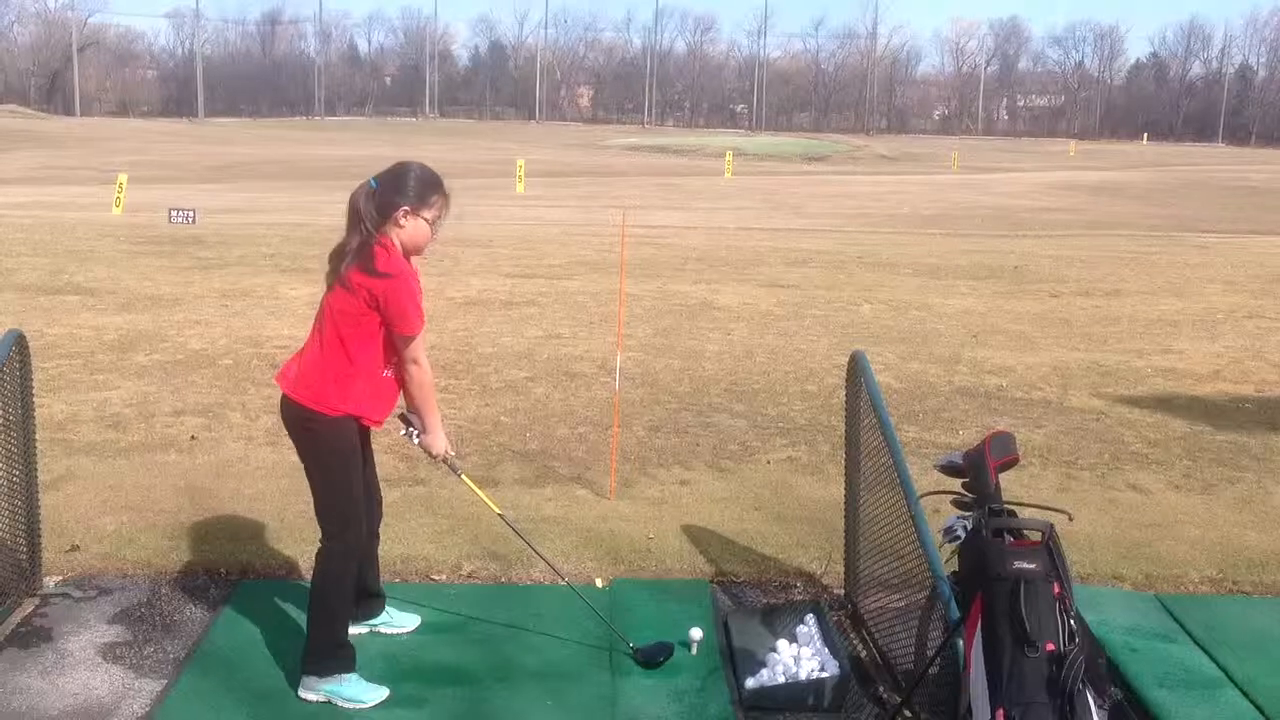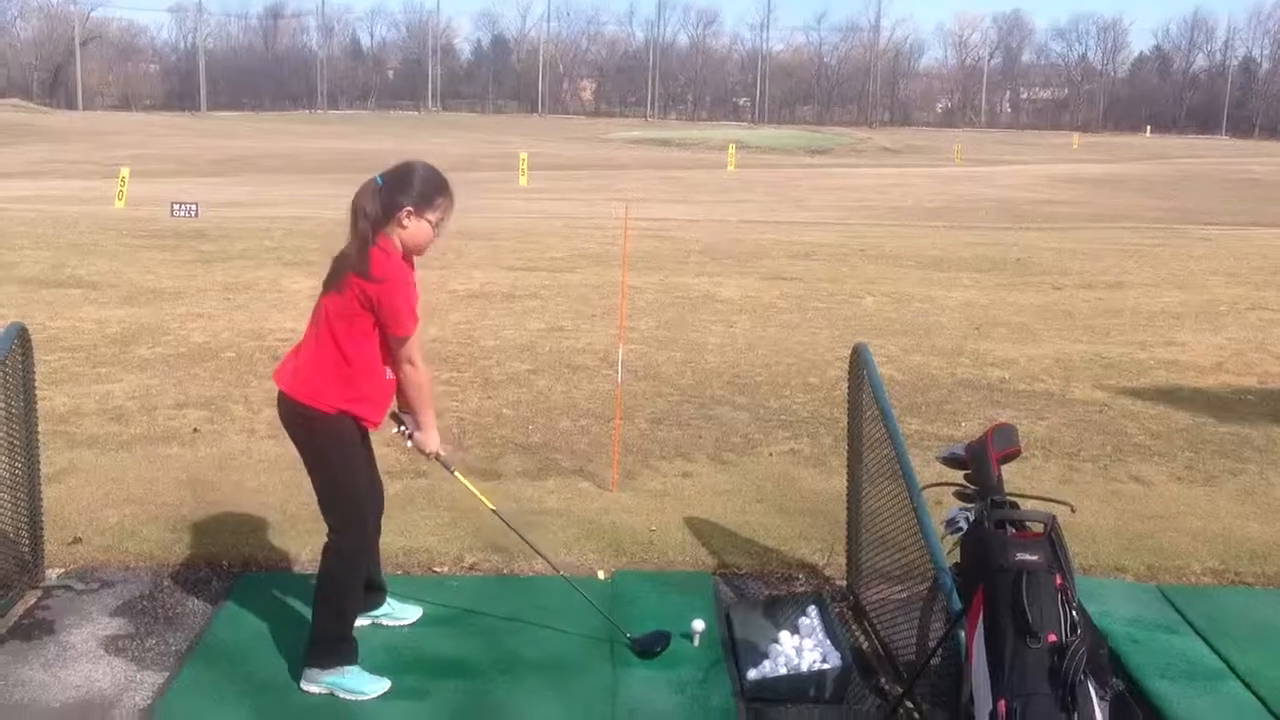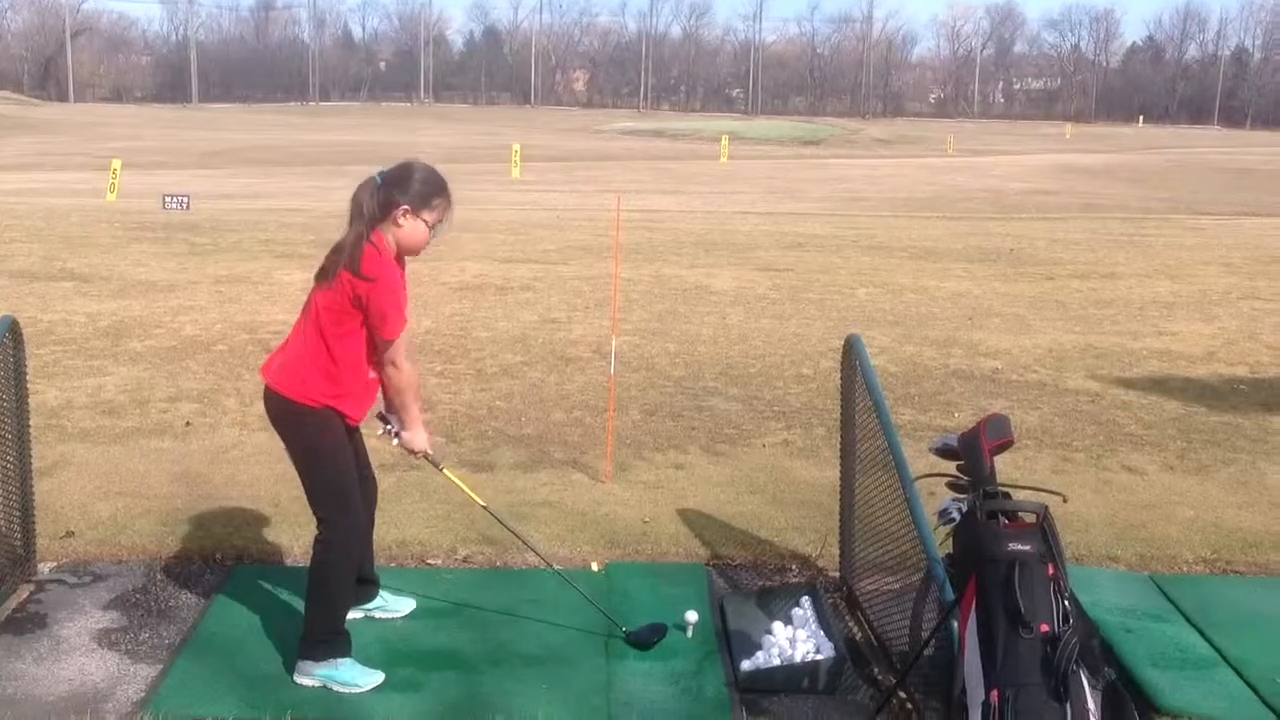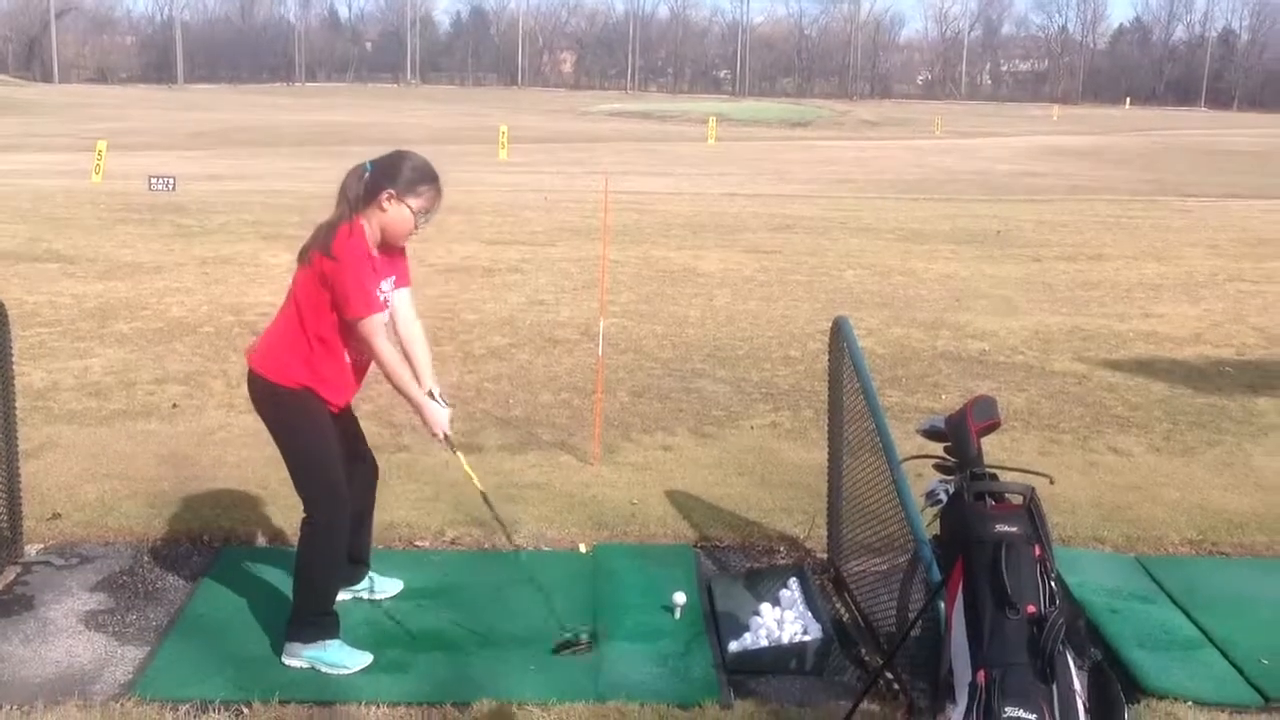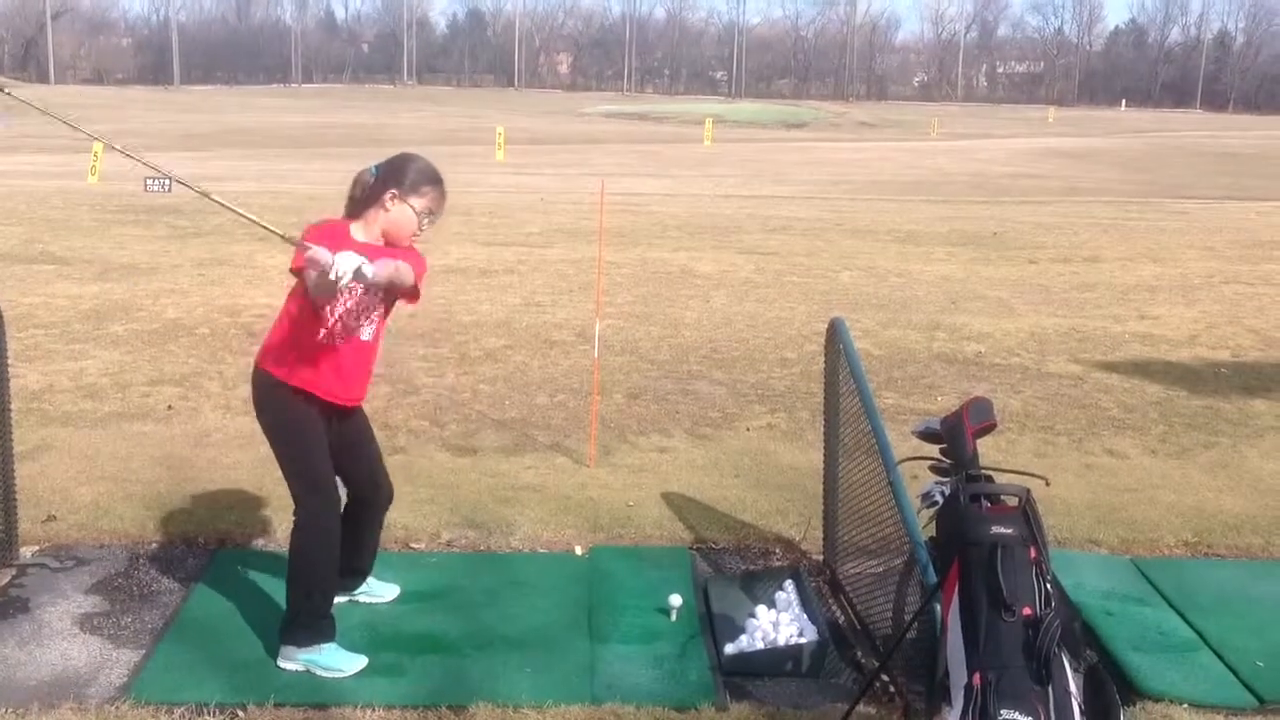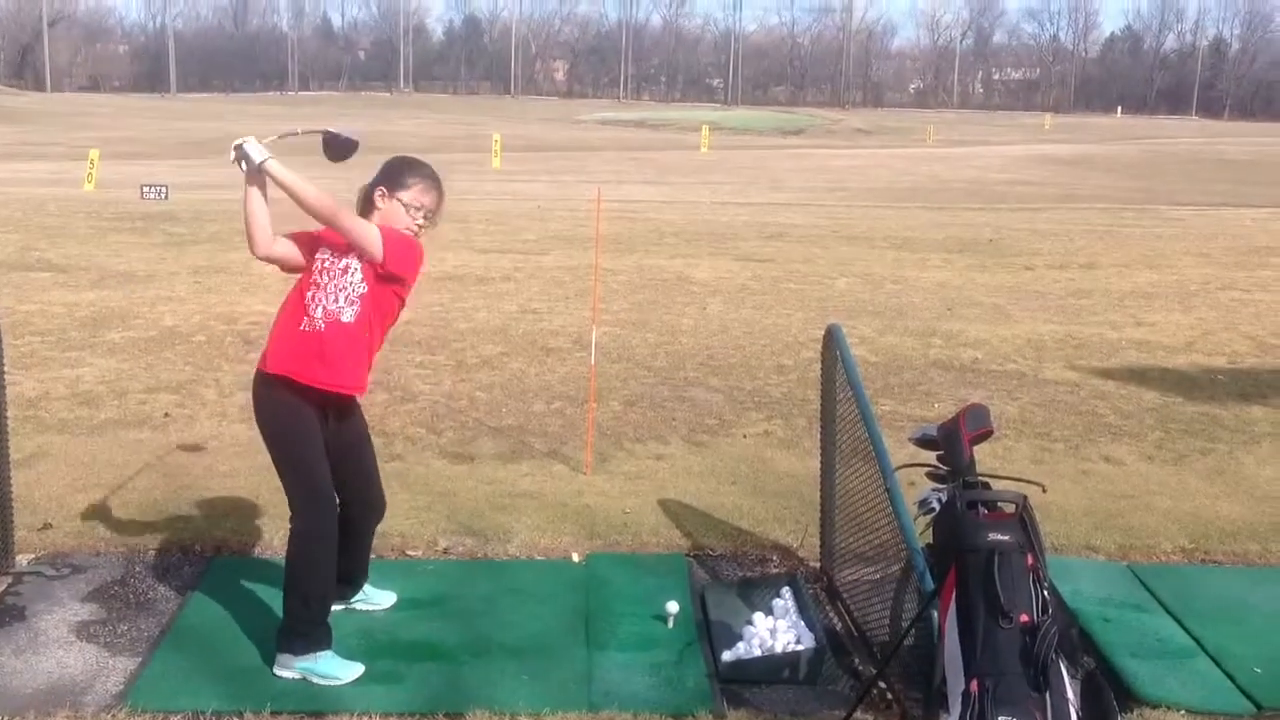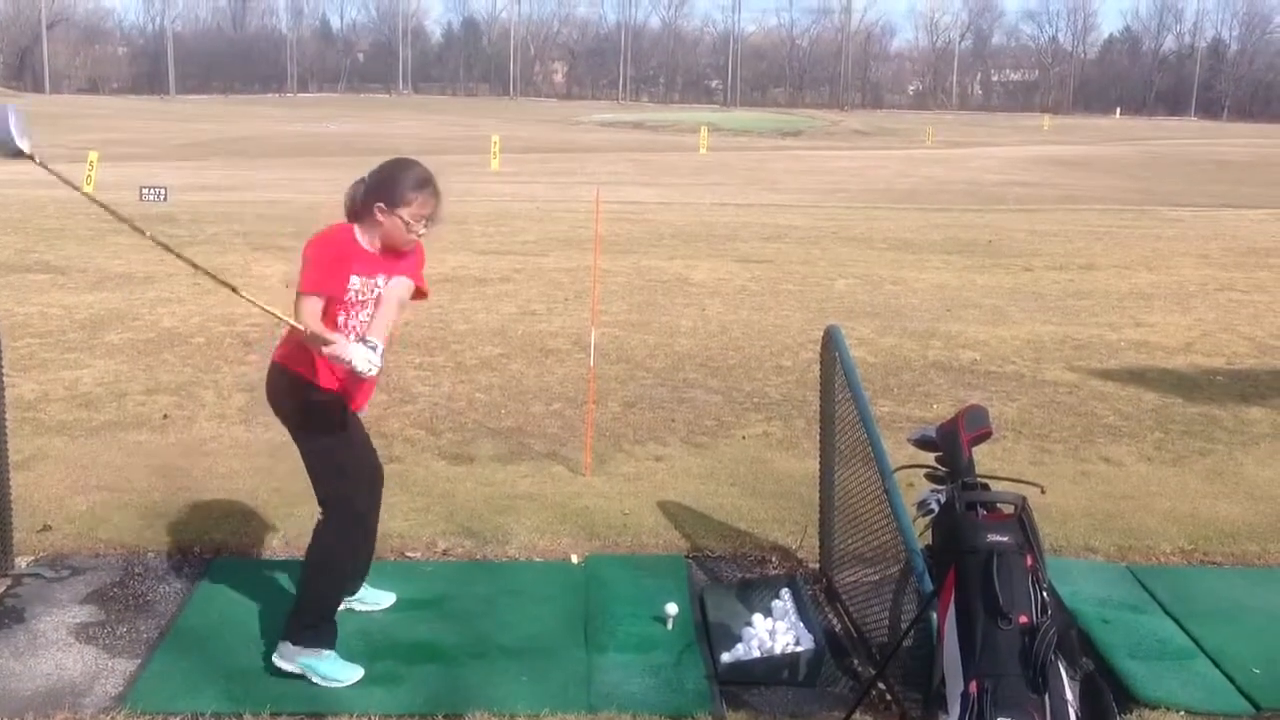
dt=0.3s
person 1, frame 1
left shoulder: (371, 256)
right shoulder: (391, 272)
left elbow: (389, 354)
right elbow: (414, 360)
left wrist: (419, 416)
right wrist: (433, 428)
left hip: (336, 406)
right hip: (323, 412)
left knee: (365, 510)
right knee: (344, 532)
left ankle: (363, 608)
right ankle: (323, 670)
person 1, frame 2
left shoulder: (373, 256)
right shoulder: (389, 272)
left elbow: (387, 354)
right elbow: (410, 360)
left wrist: (407, 413)
right wrist: (427, 427)
left hip: (334, 401)
right hip: (320, 408)
left knee: (367, 502)
right knee: (351, 524)
left ankle: (366, 601)
right ankle: (326, 664)
person 1, frame 3
left shoulder: (373, 252)
right shoulder: (378, 271)
left elbow: (380, 354)
right elbow: (395, 362)
left wrist: (397, 414)
right wrist: (413, 425)
left hip: (323, 395)
right hip: (304, 402)
left knee: (361, 493)
right knee: (341, 518)
left ankle: (360, 593)
right ankle: (319, 656)
person 1, frame 4
left shoulder: (391, 253)
right shoulder: (343, 247)
left elbow: (405, 318)
right elbow: (374, 339)
left wrist: (432, 388)
right wrist: (423, 401)
left hip: (327, 386)
right hip: (285, 384)
left knee: (360, 473)
right knee: (330, 500)
left ankle: (349, 573)
right ankle: (308, 636)
person 1, frame 5
left shoulder: (407, 258)
right shoulder: (325, 233)
left elbow: (397, 278)
right elbow: (316, 294)
left wrist: (355, 267)
right wrist: (324, 271)
left hip: (340, 395)
right hip: (285, 385)
left knee: (374, 489)
right knee: (319, 505)
left ankle: (346, 579)
right ankle: (303, 640)
person 1, frame 6
left shoulder: (407, 254)
right shoulder: (324, 241)
left elbow: (339, 216)
right elbow: (264, 247)
left wrist: (269, 164)
right wrist: (253, 179)
left hip: (337, 397)
right hip: (283, 389)
left knee: (366, 500)
right knee: (316, 511)
left ankle: (344, 586)
right ankle: (299, 648)
person 1, frame 7
left shoulder: (407, 257)
right shoulder: (328, 246)
left elbow: (391, 303)
right elbow: (307, 322)
left wrist: (371, 346)
right wrist: (336, 344)
left hip: (340, 391)
right hip: (302, 384)
left knee: (365, 479)
right knee: (347, 503)
left ankle: (344, 585)
right ankle: (304, 641)
